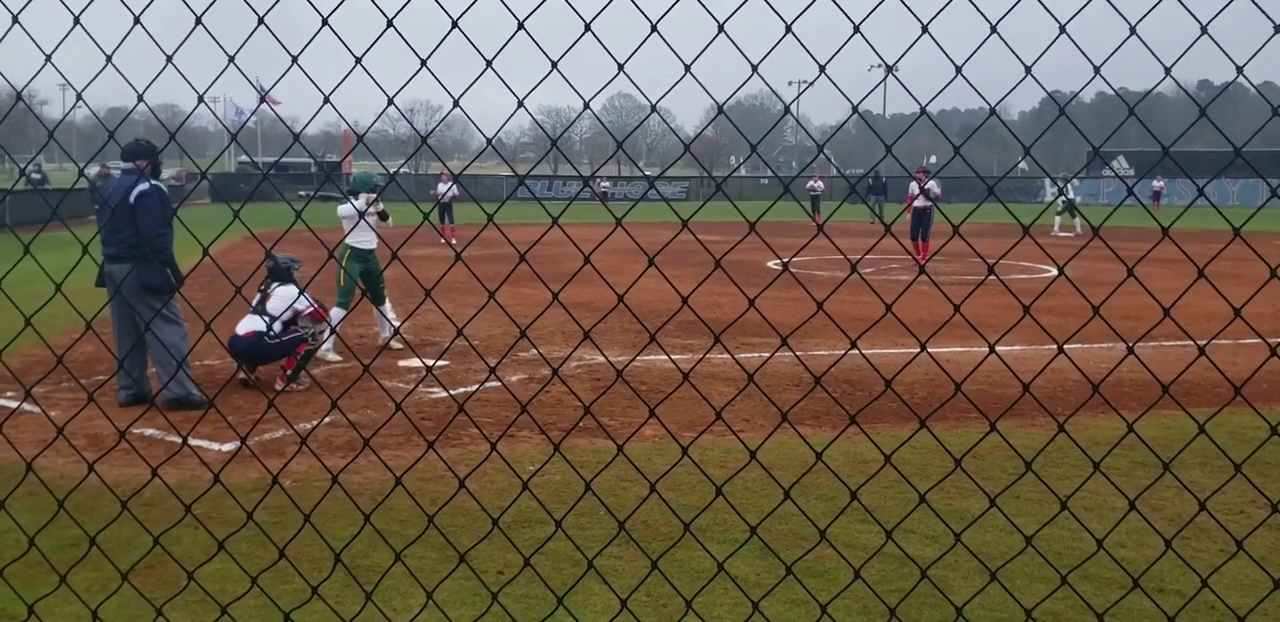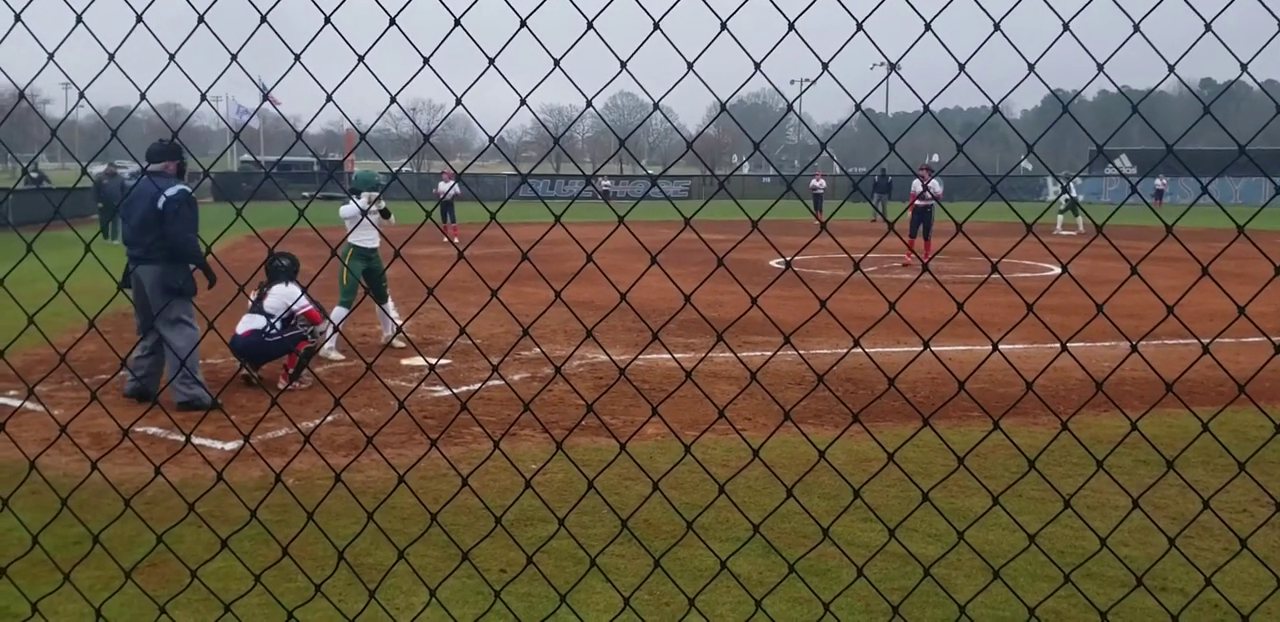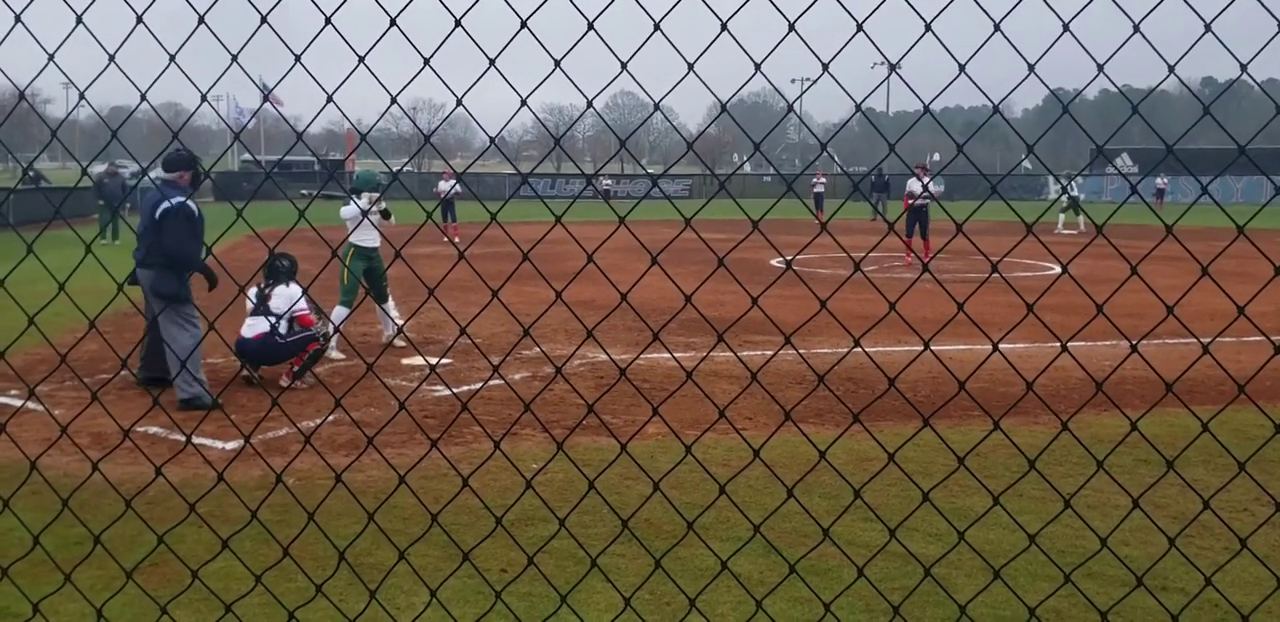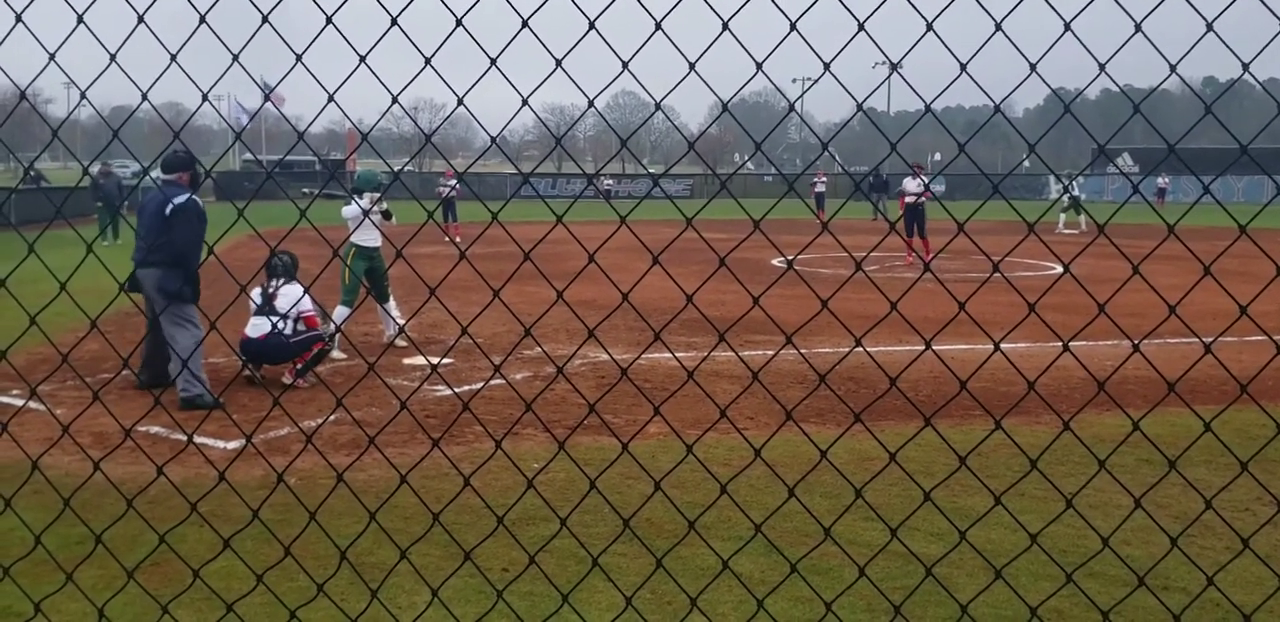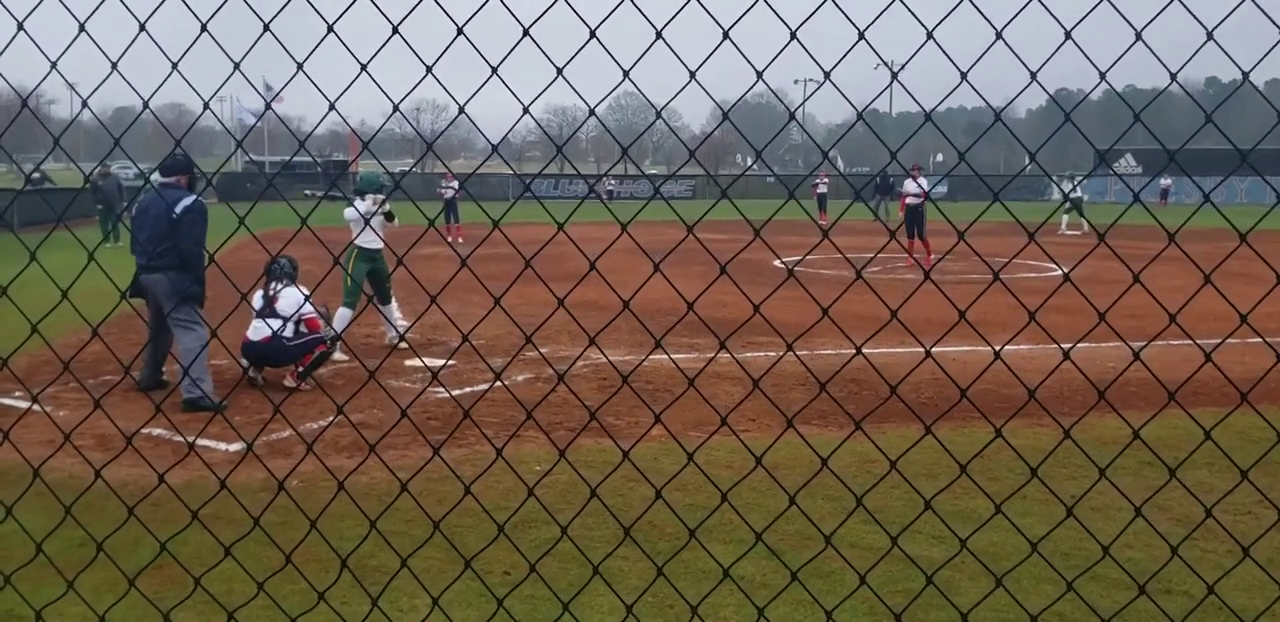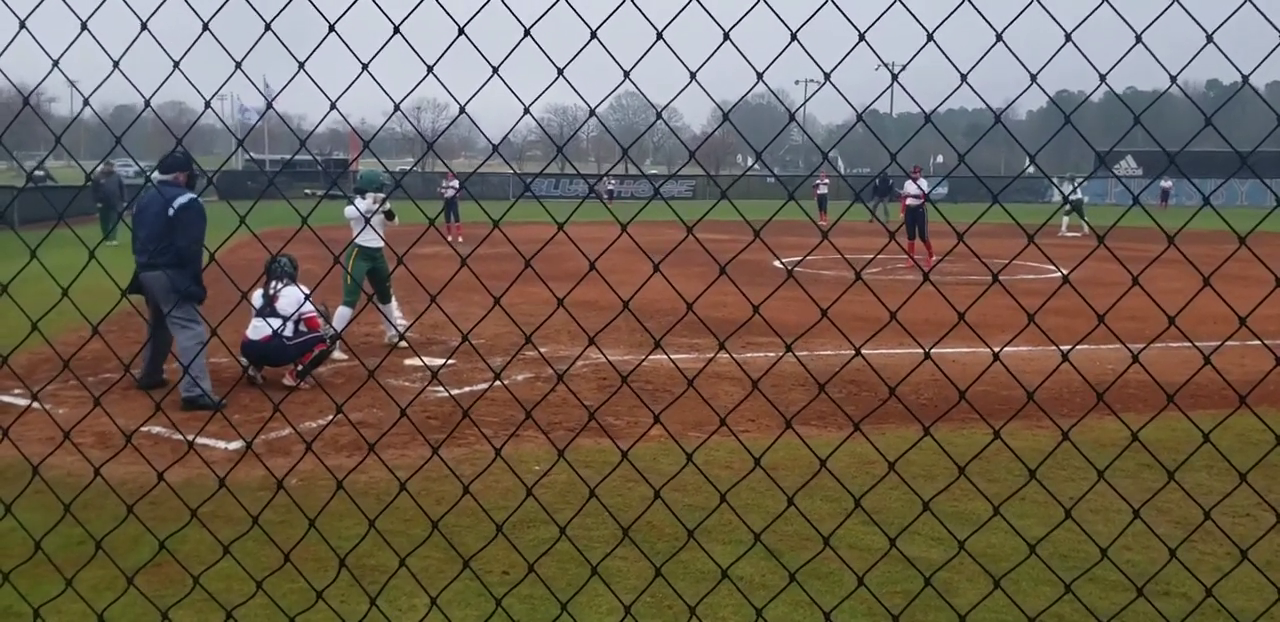
dt=0.4s
person 1, frame 1
left shoulder: (111, 189)
right shoulder: (148, 189)
left elbow: (105, 230)
right elbow: (156, 237)
left wrist: (116, 258)
right wrist: (174, 270)
left hip: (113, 267)
right hip: (141, 269)
left knee: (126, 332)
right knee: (169, 328)
left ankle: (130, 390)
right ankle: (180, 391)
person 1, frame 2
left shoulder: (134, 190)
right shoulder: (176, 192)
left elbow: (127, 232)
right elbow: (183, 240)
right wrist: (205, 267)
left hip: (138, 268)
right hip: (165, 270)
left knee: (150, 329)
right knee: (180, 331)
left ankle: (140, 385)
right ankle: (190, 394)
person 1, frame 3
left shoulder: (155, 194)
right shoulder: (179, 204)
right elbow: (179, 250)
right wrist: (205, 270)
left hip: (148, 269)
right hip: (166, 274)
left knee: (160, 325)
right knee: (185, 330)
left ankle: (153, 372)
right ankle: (192, 393)
person 1, frame 4
left shoulder: (152, 198)
right shoulder: (186, 201)
left elbow: (146, 237)
right elbow: (185, 247)
right wrist: (193, 281)
left hip: (146, 270)
right hip: (167, 274)
left knee: (159, 326)
right knee: (187, 331)
left ankle: (151, 375)
right ankle: (193, 392)
person 1, frame 5
left shoulder: (144, 202)
right shoulder: (190, 203)
left elbow: (135, 244)
right elbow: (192, 250)
right wrist: (198, 283)
left hip: (147, 275)
right hip: (175, 277)
left knee: (159, 328)
right knee: (193, 333)
left ankle: (149, 377)
right ankle: (196, 394)
person 1, frame 6
left shoulder: (144, 199)
right shoulder: (186, 201)
left elbow: (136, 241)
right elbow: (189, 248)
right wrist: (196, 281)
left hip: (147, 273)
right hip: (173, 275)
left knee: (158, 325)
right knee: (191, 331)
left ankle: (149, 375)
right ankle: (195, 393)
person 2, frame 1
left shoulder: (372, 206)
right shoulder: (350, 205)
left elbow: (387, 222)
right elbow: (341, 213)
left wrist: (379, 206)
right wrist: (363, 202)
left hip: (370, 255)
right hip: (351, 255)
left knee: (380, 297)
right knee: (344, 301)
left ankle: (387, 336)
right ankle: (325, 347)
person 2, frame 2
left shoulder: (374, 204)
right shoulder: (352, 203)
left elbow: (390, 220)
right elbow: (343, 213)
left wrist: (380, 204)
right wrist: (365, 201)
left hip: (373, 254)
right hip: (354, 254)
left knee: (383, 296)
right knee: (346, 300)
left ankle: (389, 335)
right ankle: (328, 346)
person 2, frame 3
left shoulder: (374, 205)
right shoulder: (352, 203)
left elbow: (390, 221)
right elbow: (344, 214)
left wrist: (381, 205)
right wrist: (365, 201)
left hip: (374, 254)
right hip: (355, 254)
left knee: (383, 295)
right knee: (347, 299)
left ankle: (390, 334)
right ankle: (329, 345)
person 2, frame 4
left shoulder: (375, 205)
right shoulder: (353, 204)
left elbow: (391, 221)
right elbow: (346, 214)
left wrist: (382, 206)
right wrist: (367, 201)
left hip: (375, 253)
right hip: (356, 253)
left knee: (384, 295)
right knee: (348, 299)
left ankle: (391, 334)
right ankle: (331, 344)
person 2, frame 5
left shoulder: (378, 206)
right shoulder: (356, 205)
left elbow: (392, 222)
right elbow: (348, 215)
left wrist: (385, 207)
right wrist: (370, 203)
left hip: (377, 255)
right hip: (358, 255)
left knee: (386, 297)
right knee: (350, 301)
left ankle: (393, 336)
right ankle: (332, 346)
person 2, frame 6
left shoulder: (379, 205)
right shoulder: (356, 204)
left elbow: (392, 221)
right elbow: (349, 214)
left wrist: (385, 206)
right wrist: (370, 201)
left hip: (378, 254)
right hip: (359, 254)
left knee: (385, 295)
right knee: (350, 300)
left ankle: (392, 335)
right ankle: (332, 345)
person 3, frame 1
left shoulder: (265, 288)
right shoulder: (292, 290)
right elbow: (321, 317)
left hip: (235, 344)
right hip: (255, 346)
right knee: (310, 335)
left ankle: (247, 368)
right ankle: (287, 379)
person 3, frame 2
left shoulder: (261, 288)
right shoulder: (290, 289)
right elbow: (315, 319)
left hip: (237, 344)
right hip: (255, 345)
right knee: (310, 333)
left ankle: (251, 366)
right ankle: (289, 378)
person 3, frame 3
left shoulder: (254, 291)
right shoulder: (293, 288)
right elbow: (306, 322)
right wrist: (316, 320)
left hip: (242, 347)
right hip: (267, 348)
right knee: (320, 335)
left ankle: (251, 367)
right ankle: (292, 376)
person 3, frame 4
left shoulder: (257, 291)
right shoulder: (298, 289)
right elbow: (312, 324)
right wrist: (319, 319)
left hip: (247, 347)
right hip: (274, 348)
right knee: (326, 337)
left ankle: (253, 366)
right ankle: (295, 374)
person 3, frame 5
left shoulder: (259, 294)
right shoulder: (299, 292)
right elbow: (314, 326)
right wrist: (324, 324)
left hip: (249, 349)
right hip: (276, 350)
right knee: (328, 338)
left ankle: (255, 368)
right ankle: (296, 376)
person 3, frame 6
left shoulder: (258, 293)
right shoulder: (299, 291)
right elbow: (314, 325)
right wrist: (323, 322)
left hip: (249, 348)
right hip: (276, 350)
right knee: (328, 336)
left ankle: (254, 367)
right ankle: (296, 375)
